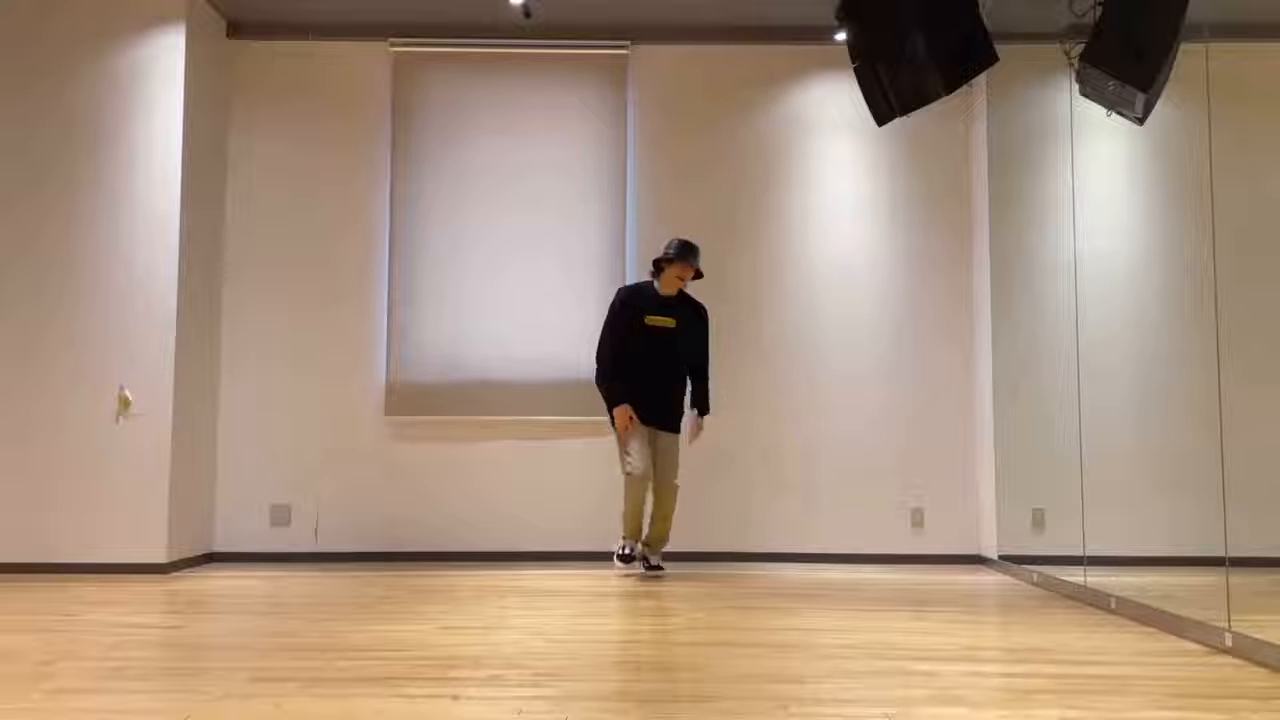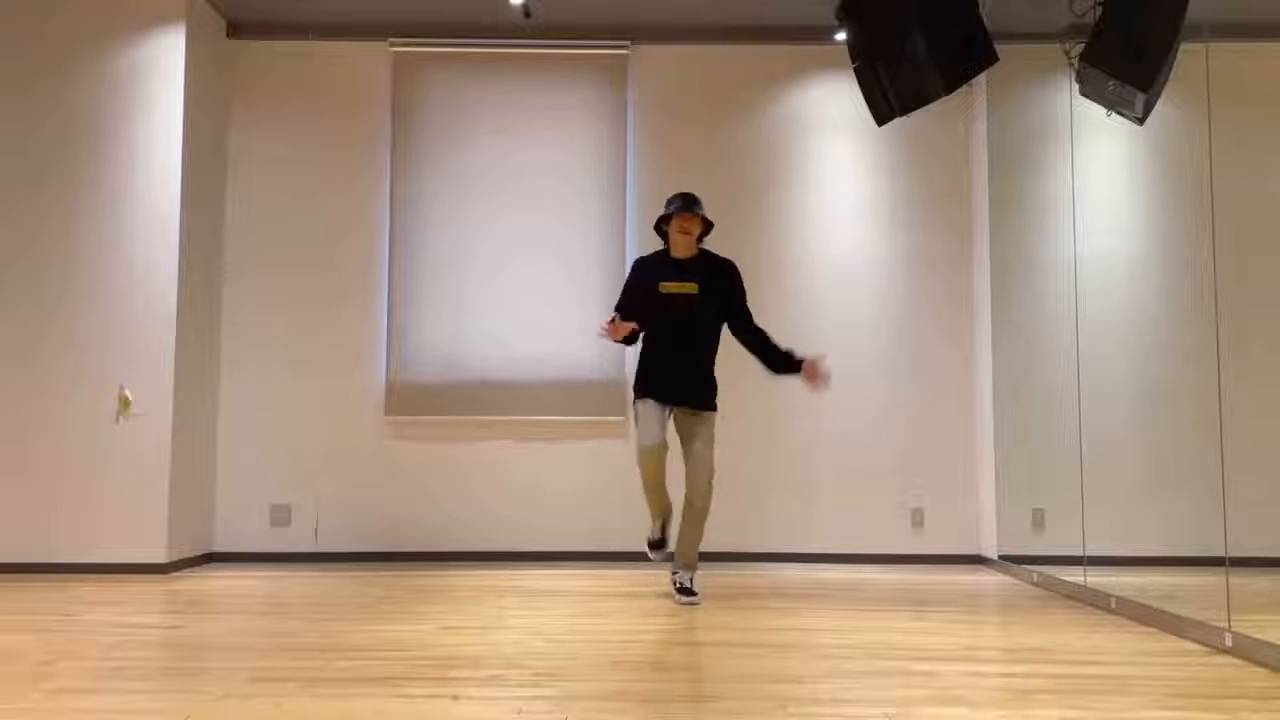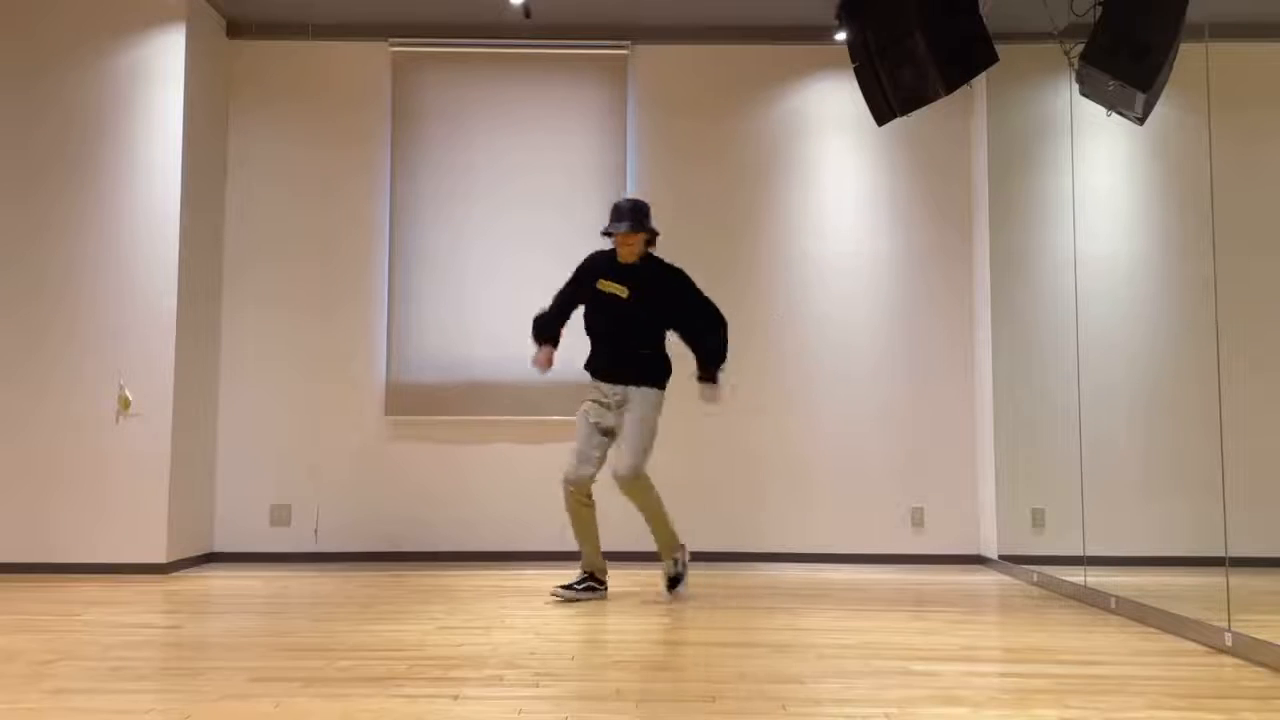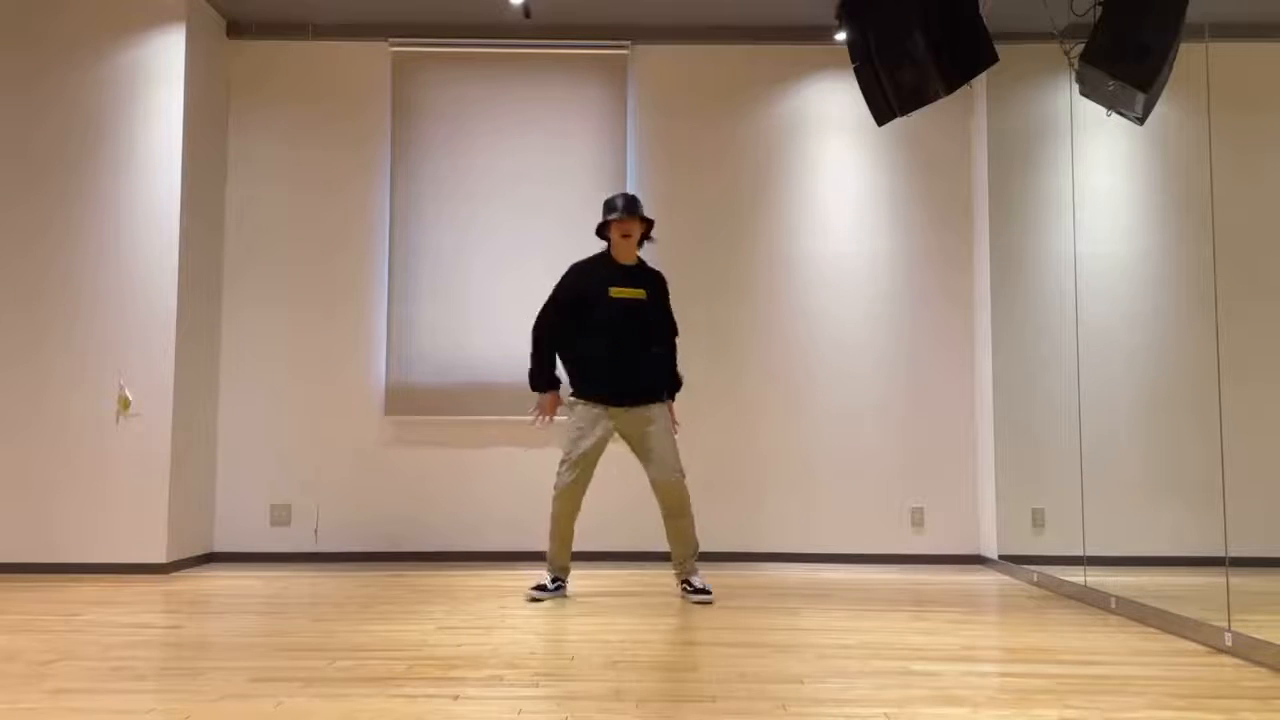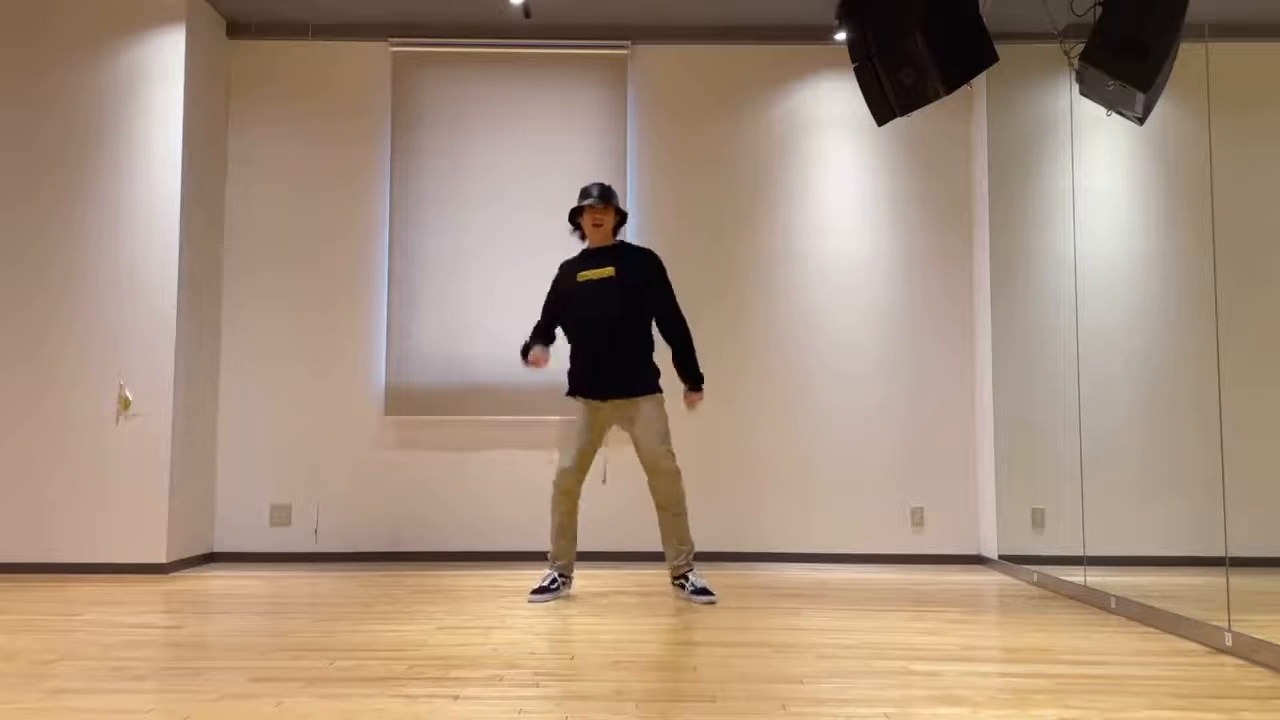
dt=1s
person 1, frame 1
left shoulder: (694, 313)
right shoulder: (629, 298)
left elbow: (698, 369)
right elbow: (607, 356)
left wrist: (700, 412)
right wrist: (616, 401)
left hip: (668, 413)
right hip: (630, 407)
left knee: (666, 486)
right knee: (638, 471)
left ankle: (652, 550)
right ankle: (630, 540)
person 1, frame 2
left shoulder: (723, 272)
right shoulder: (646, 270)
left elbow: (747, 331)
right elbow: (629, 324)
left wrist: (794, 365)
right wrist: (621, 330)
left hip: (698, 391)
right hip: (653, 388)
left knee: (700, 484)
right knee: (650, 449)
left ankle: (684, 572)
right ankle: (660, 516)
person 1, frame 3
left shoulder: (665, 281)
right shoulder: (595, 267)
left elbow: (711, 325)
right elbow: (562, 305)
left wrist: (708, 374)
right wrist: (546, 339)
left hip: (641, 389)
right hip: (600, 389)
left knee: (628, 471)
right knee: (575, 480)
left ankle: (673, 554)
right ankle: (593, 574)
person 1, frame 4
left shoulder: (654, 281)
right shoulder: (584, 275)
left elbow: (665, 339)
right elbow: (546, 328)
left wrist: (669, 393)
right wrist: (545, 385)
left hip: (646, 402)
right hip: (591, 401)
left knee: (671, 482)
right knee: (569, 485)
left ankle: (688, 573)
right ankle: (557, 574)
person 1, frame 5
left shoulder: (641, 261)
right shoulder: (568, 272)
left elbow: (670, 320)
right elbow: (549, 322)
left wrist: (691, 378)
right wrist: (535, 346)
left hip: (640, 392)
right hip: (588, 395)
left knee: (665, 477)
right knee: (566, 479)
left ankle: (683, 571)
right ankle: (560, 572)
